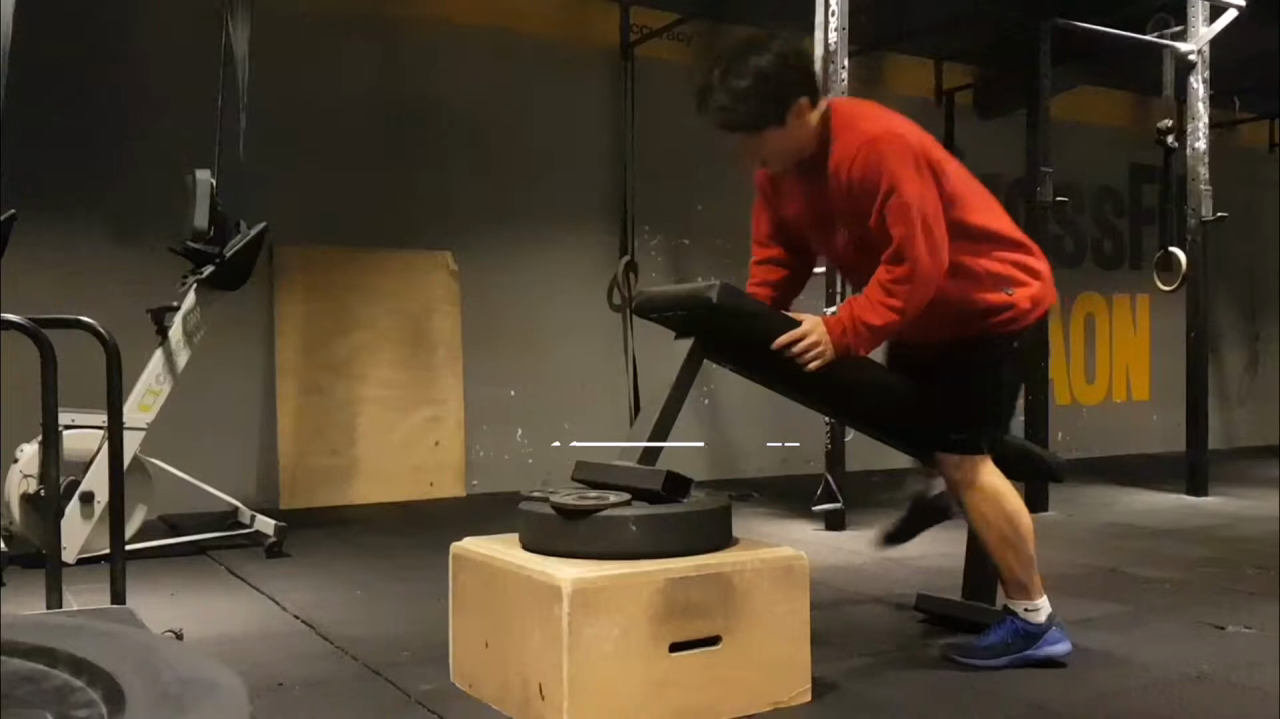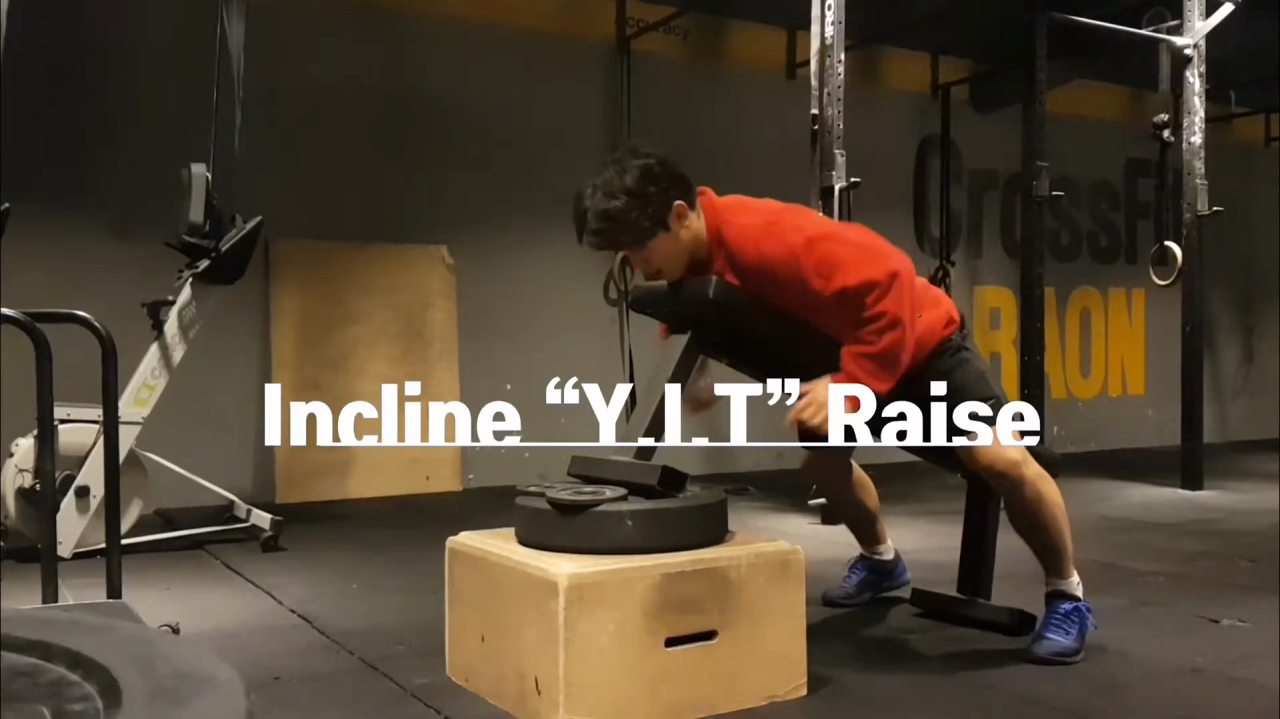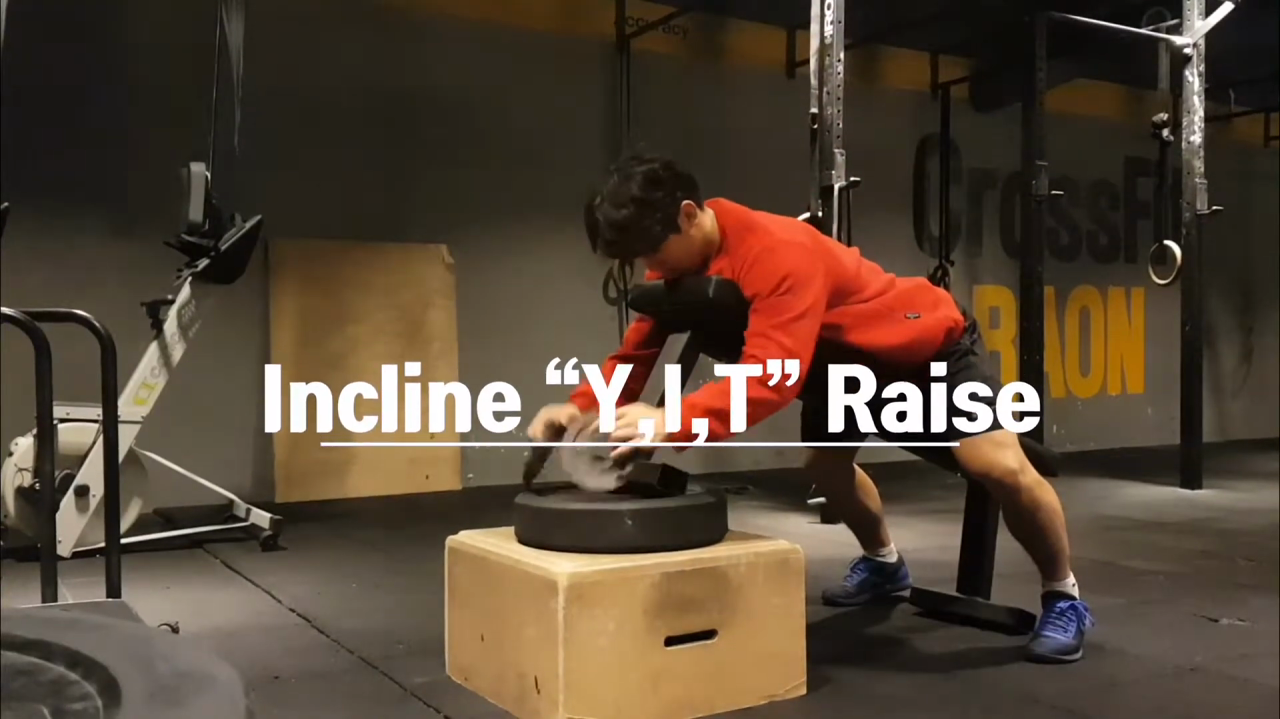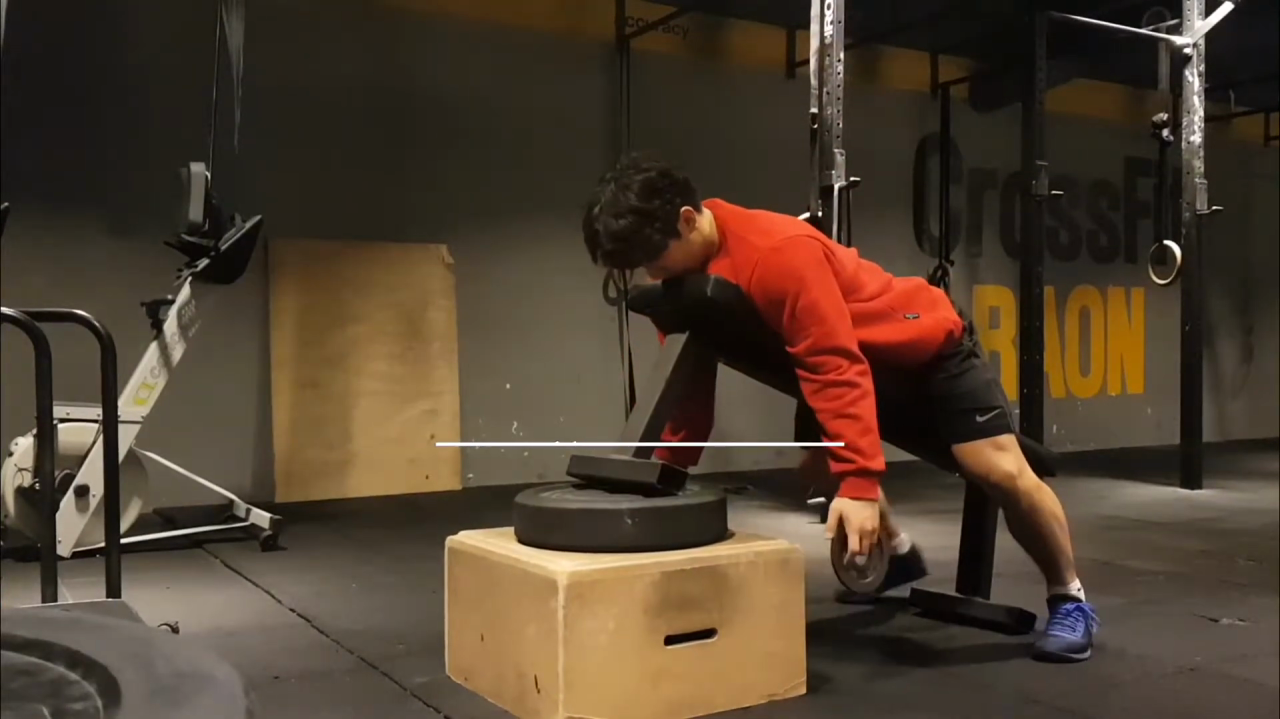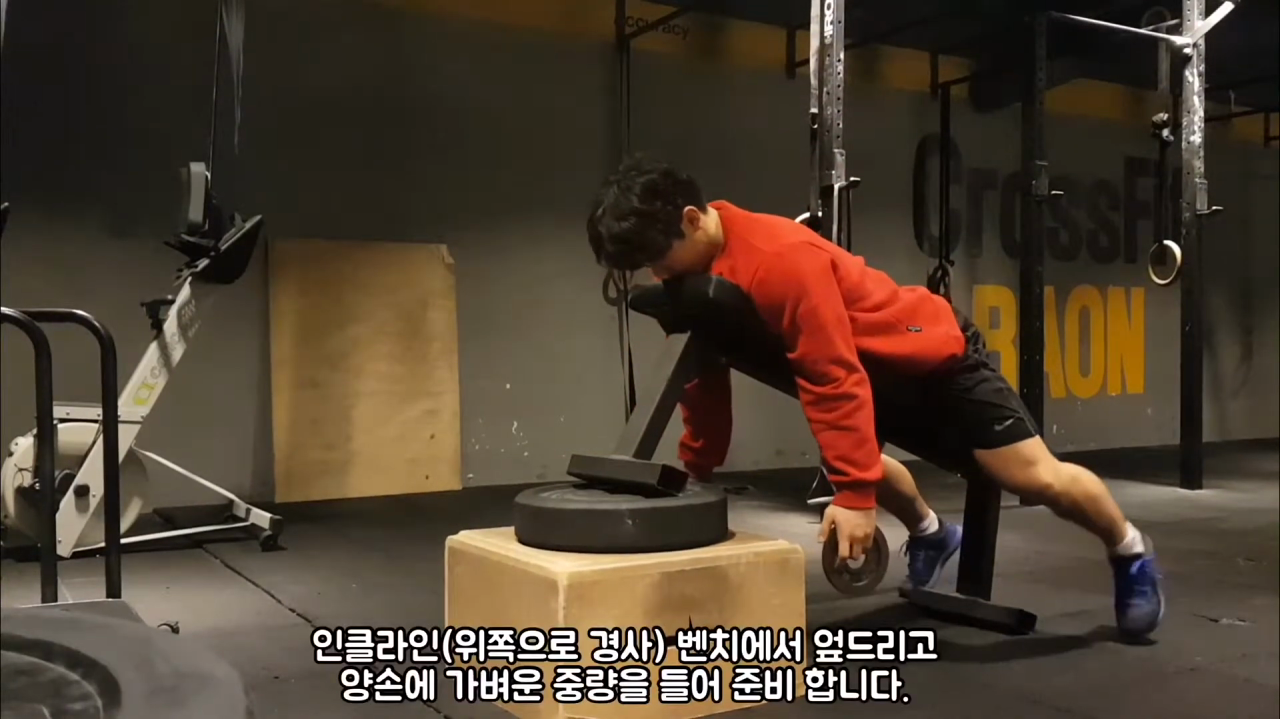
dt=1s
person 1, frame 1
left shoulder: (879, 143)
right shoulder: (778, 169)
left elbow: (916, 264)
right elbow: (781, 254)
left wrist: (841, 333)
left hip: (993, 301)
right hip: (927, 310)
left knee: (961, 459)
left ankle: (1033, 622)
person 1, frame 2
left shoulder: (761, 233)
right shoulder: (679, 259)
left elbow: (886, 275)
left wrist: (852, 384)
right wrist: (690, 373)
left hip: (920, 341)
right hip: (835, 357)
left knee: (1003, 460)
right knee: (821, 461)
left ankle: (1067, 597)
right ankle: (881, 560)
person 1, frame 3
left shoulder: (777, 253)
right shoulder: (682, 263)
left elbow: (771, 374)
right elbow: (638, 354)
left wrist: (673, 426)
right wrist: (581, 408)
left hip: (928, 343)
right hip: (853, 358)
left knee: (999, 467)
right knee: (823, 461)
left ankle: (1063, 598)
right ankle: (883, 562)
person 1, frame 4
left shoulder: (779, 253)
right shoulder: (685, 269)
left elbow: (837, 369)
right elbow: (690, 379)
left wrist: (858, 483)
right wrist: (668, 471)
left hip: (928, 343)
right hip: (867, 356)
left knee: (999, 470)
right knee: (818, 465)
left ankle: (1070, 600)
right ankle: (898, 553)
person 1, frame 5
left shoulder: (782, 258)
right shoulder: (692, 271)
left elbow: (834, 378)
right elbow: (704, 377)
left wrist: (854, 494)
right wrist: (695, 473)
left hip: (934, 354)
right hip: (875, 371)
left knee: (1034, 476)
right knee: (851, 452)
left ankle: (1130, 553)
right ankle: (930, 534)
